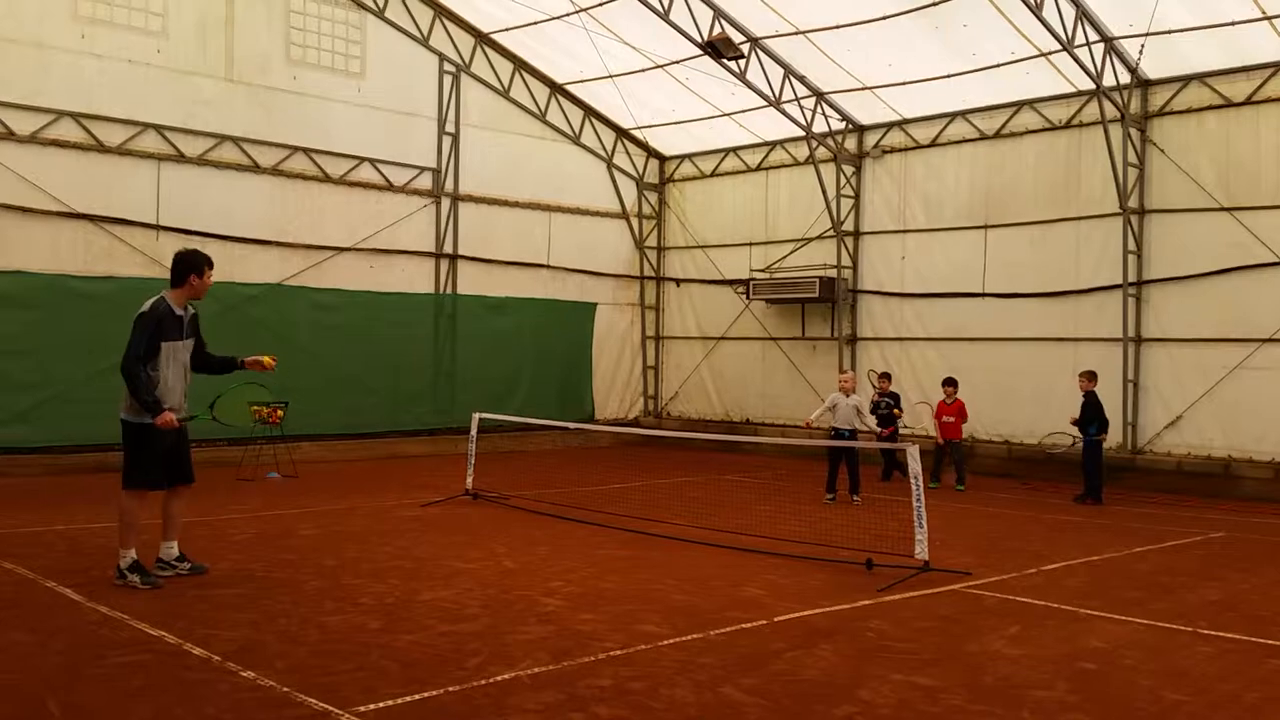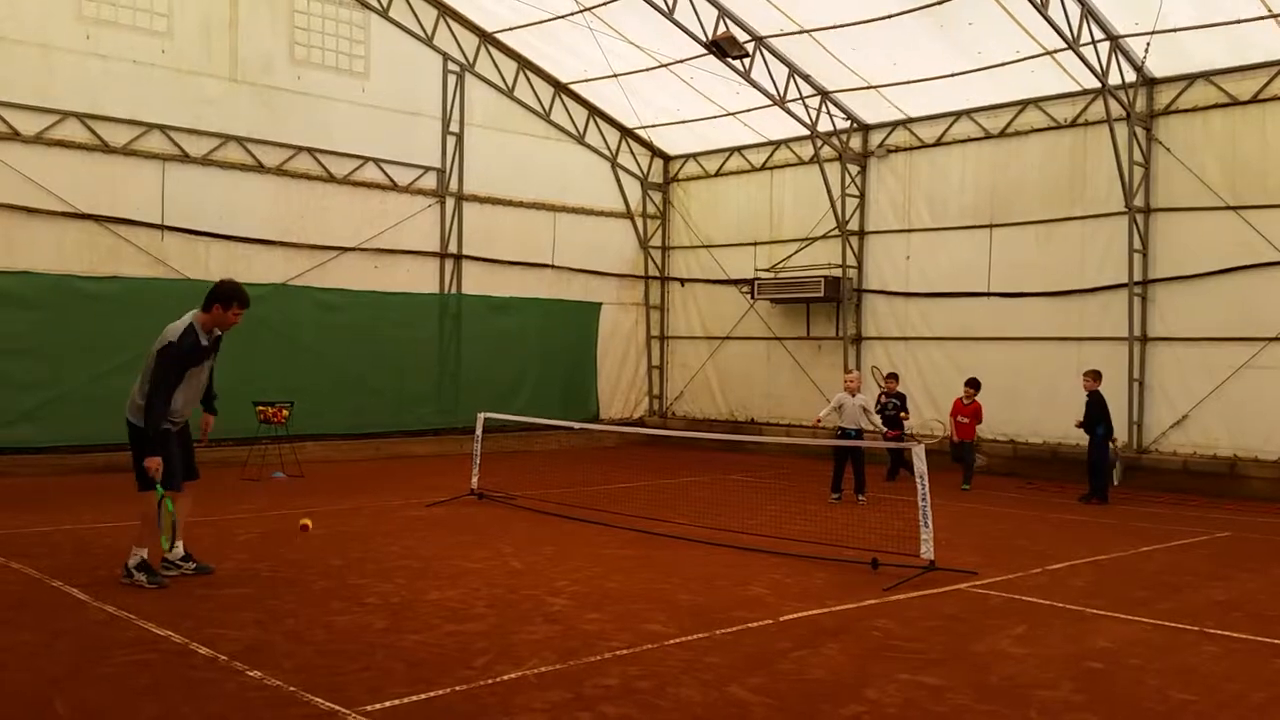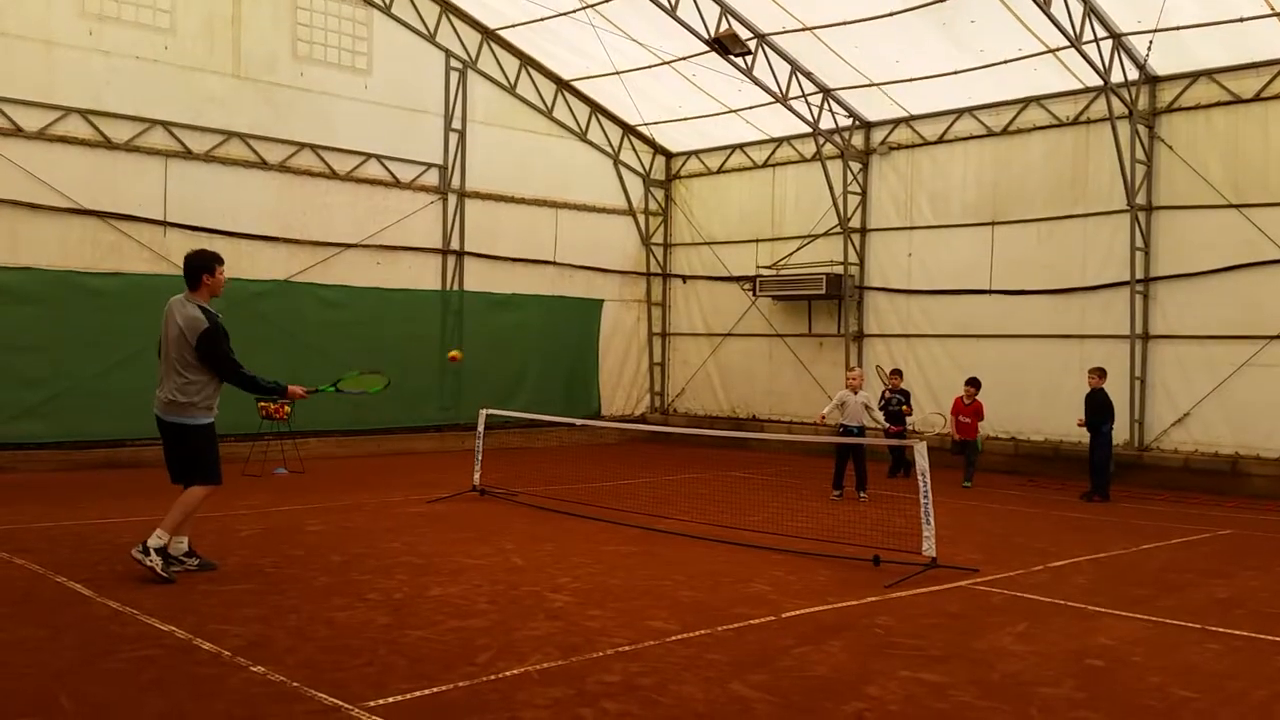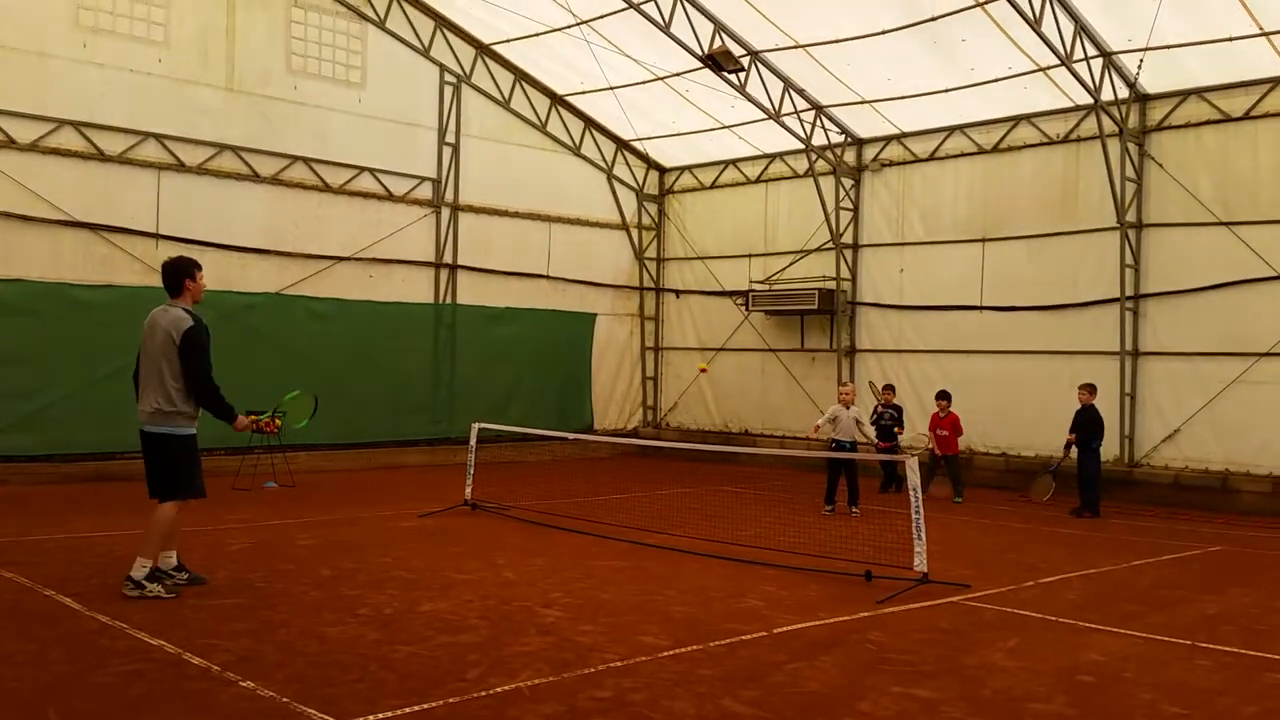
dt=0.5s
person 1, frame 1
left shoulder: (189, 315)
right shoulder: (153, 314)
left elbow: (198, 360)
right elbow: (130, 367)
left wrist: (241, 362)
right wrist: (155, 410)
left hip: (172, 417)
right hip: (145, 419)
left knee: (180, 484)
right knee: (137, 488)
left ankle: (169, 556)
right ankle: (126, 563)
person 1, frame 2
left shoulder: (212, 331)
right shoulder: (180, 342)
right elbow: (157, 397)
left wrist: (209, 408)
right wrist: (153, 450)
left hip: (174, 418)
right hip: (150, 420)
left knee: (183, 483)
right knee: (161, 488)
left ankle: (174, 556)
right ankle: (136, 564)
person 1, frame 3
left shoulder: (174, 305)
right shoulder: (207, 325)
right elbow: (235, 374)
right wrist: (283, 390)
left hip: (170, 409)
right hip: (191, 414)
left knee: (194, 482)
right knee: (204, 484)
left ankle: (179, 550)
right ankle: (152, 546)
person 1, frame 4
left shoulder: (153, 318)
right shoulder: (191, 325)
left elbow: (139, 373)
right elbow: (202, 383)
right wrist: (231, 416)
left hip: (151, 423)
right hip: (174, 426)
left knee: (173, 497)
right knee: (173, 499)
left ankle: (169, 565)
right ankle: (139, 576)
